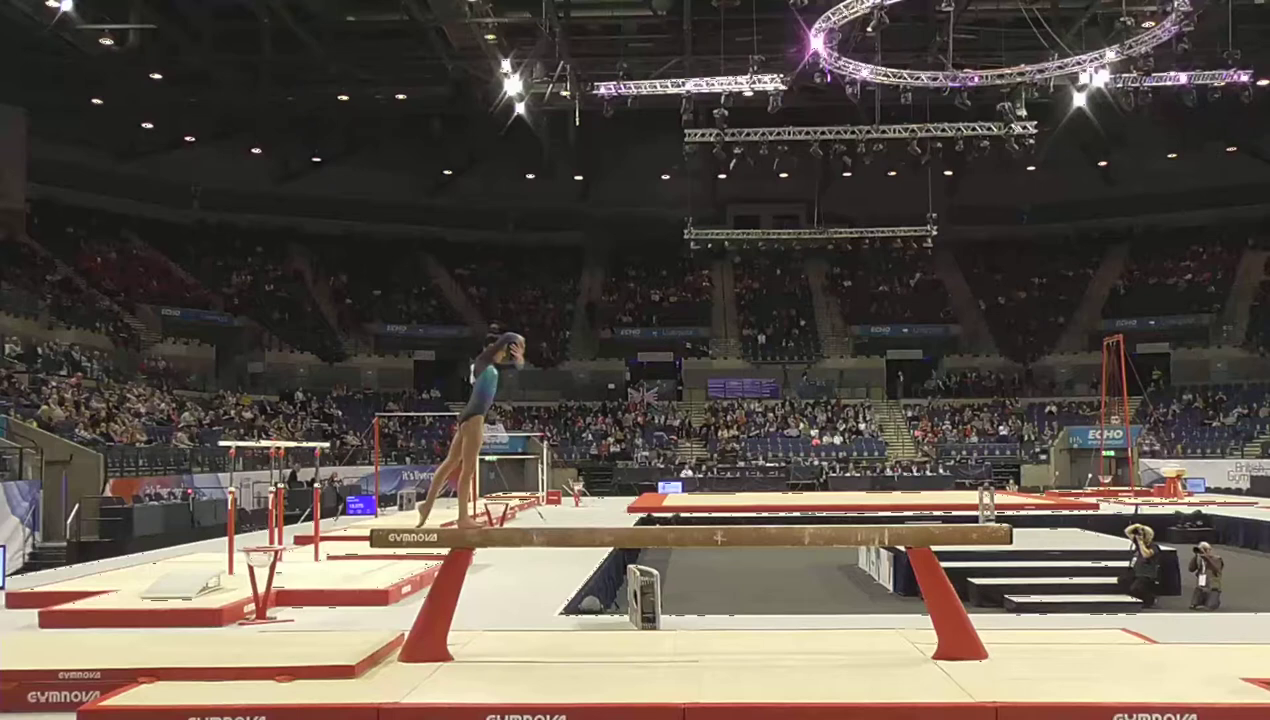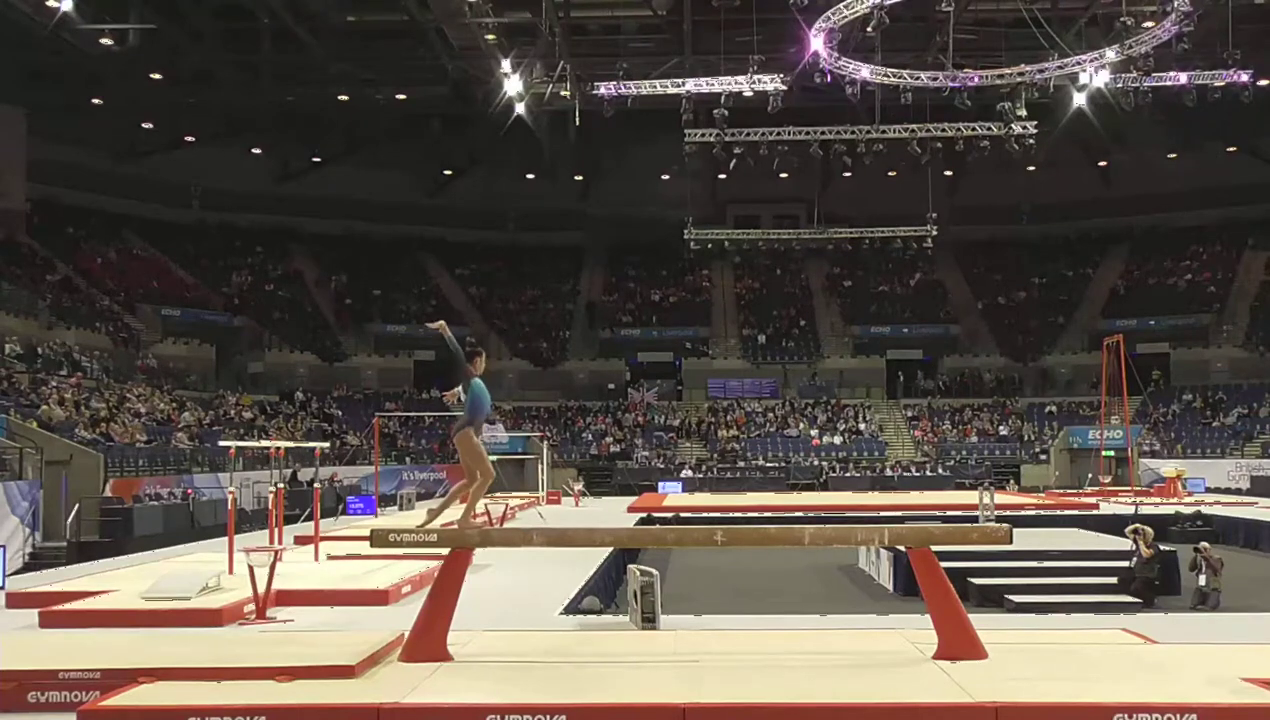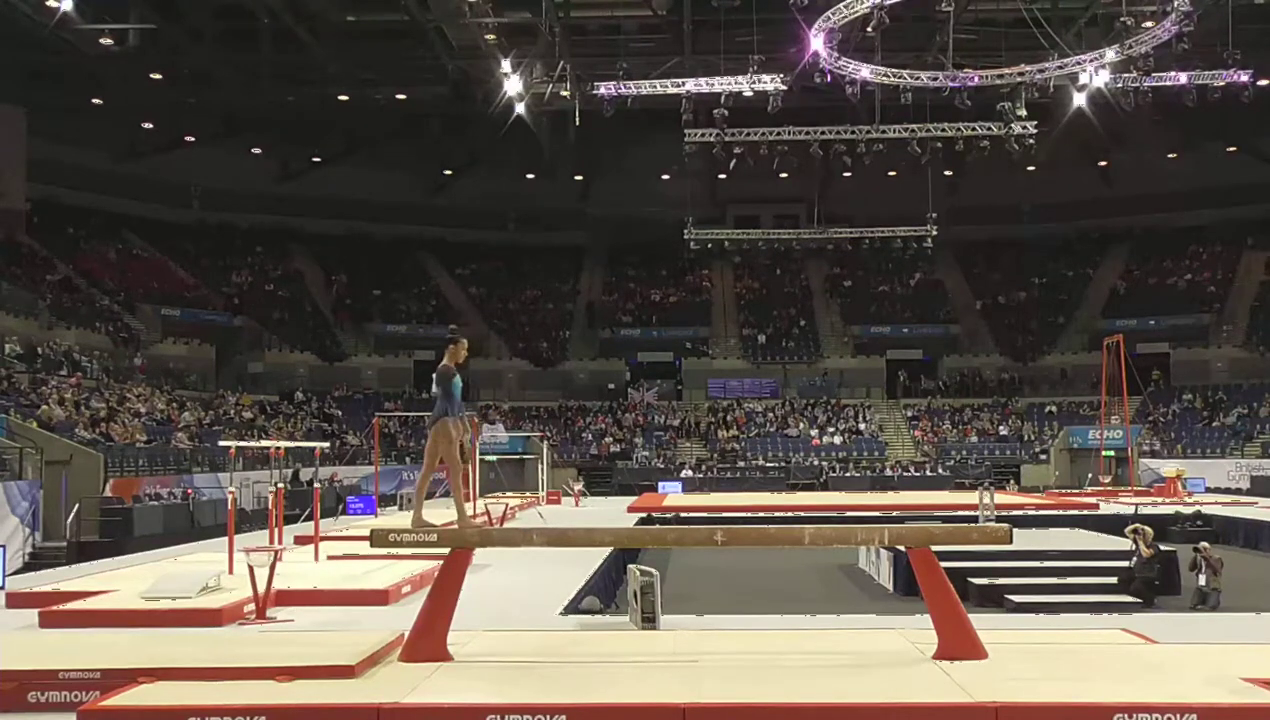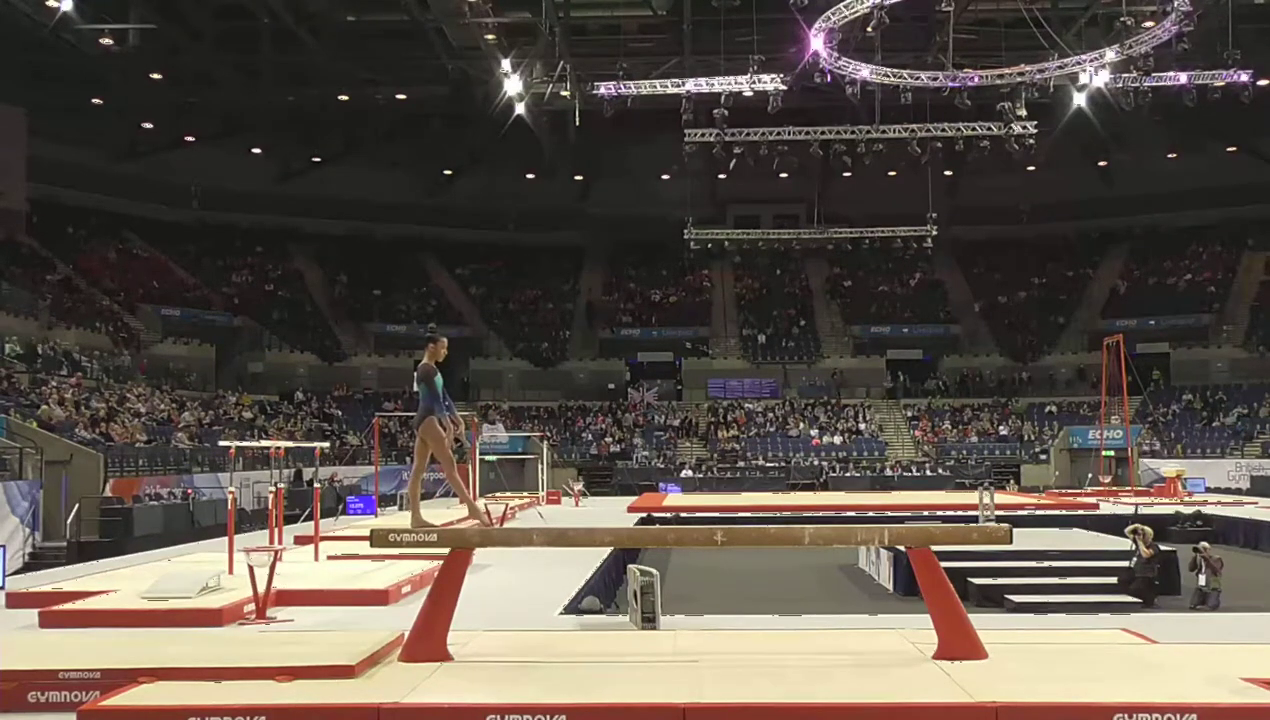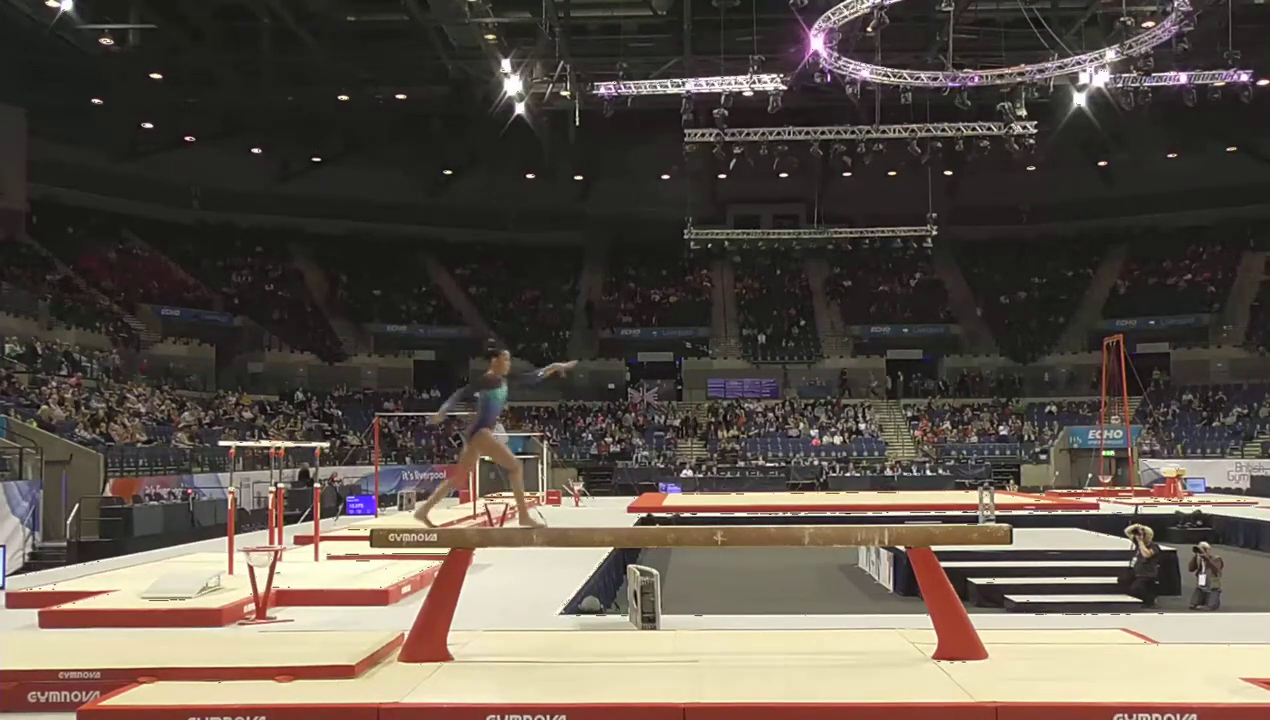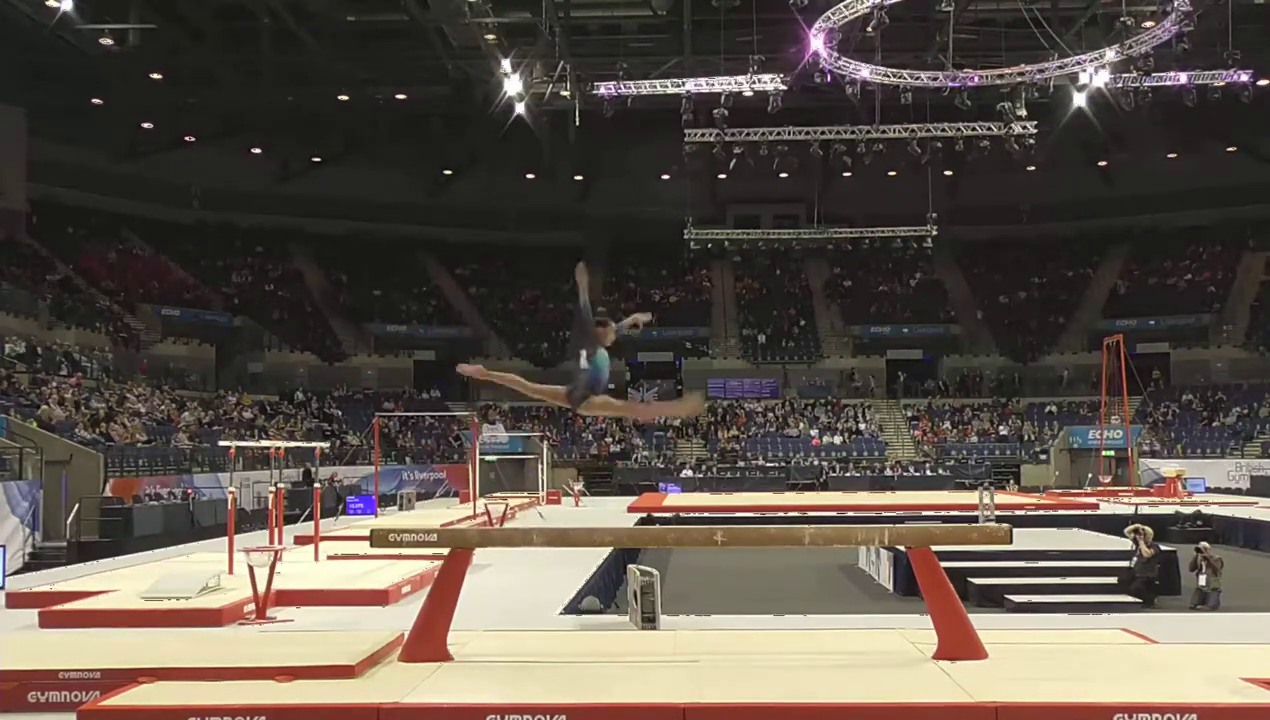
dt=0.7s
person 1, frame 1
left shoulder: (491, 367)
right shoulder: (482, 361)
left elbow: (516, 365)
right elbow: (506, 337)
left wrist: (518, 357)
right wrist: (518, 339)
left hip: (471, 418)
right hip: (473, 418)
left knee: (451, 462)
right knee: (468, 468)
left ankle: (427, 504)
right ankle: (464, 517)
person 1, frame 2
left shoulder: (473, 380)
right shoulder: (469, 376)
right elbow: (458, 352)
left wrist: (458, 391)
right wrist: (445, 329)
left hip: (470, 434)
right hip: (465, 433)
left knee: (471, 480)
right knee: (487, 475)
left ankle: (437, 510)
right ankle: (465, 518)
person 1, frame 3
left shoulder: (450, 370)
right shoulder: (446, 370)
left elbow: (456, 399)
right elbow: (449, 399)
left wrist: (463, 424)
right wrist: (457, 426)
left hip: (438, 423)
right hip: (442, 422)
left knee: (429, 469)
right knee: (456, 467)
left ankle: (417, 516)
right ankle: (462, 517)
person 1, frame 4
left shoulder: (431, 369)
right shoulder: (426, 370)
left elbow: (444, 397)
right elbow: (436, 399)
left wrist: (457, 419)
right wrist: (448, 425)
left hip: (425, 422)
right hip: (428, 421)
left knee: (418, 470)
right knee: (449, 465)
left ankle: (416, 517)
right ankle: (473, 507)
person 1, frame 5
left shoulder: (502, 380)
right shoulder: (486, 380)
left elbow: (529, 378)
right elbow: (461, 394)
left wrist: (554, 368)
right wrist: (442, 412)
left hip: (482, 433)
right hip: (481, 433)
left knee: (458, 476)
right knee: (515, 467)
left ankle: (424, 509)
right ankle: (524, 516)
person 1, frame 6
left shoulder: (595, 348)
right shoulder: (590, 343)
left elbow: (614, 330)
right elbow: (584, 321)
left wrist: (632, 320)
right wrist: (583, 286)
left hip: (574, 396)
right hip: (585, 399)
right knee: (628, 409)
